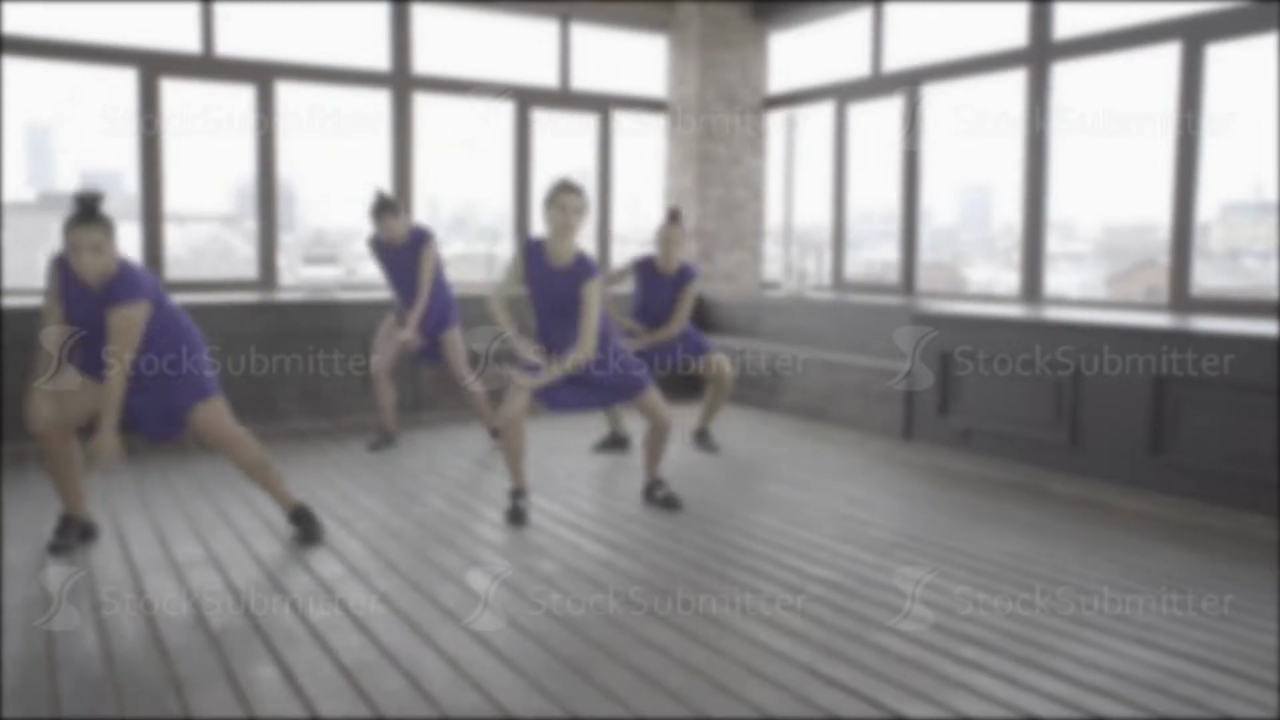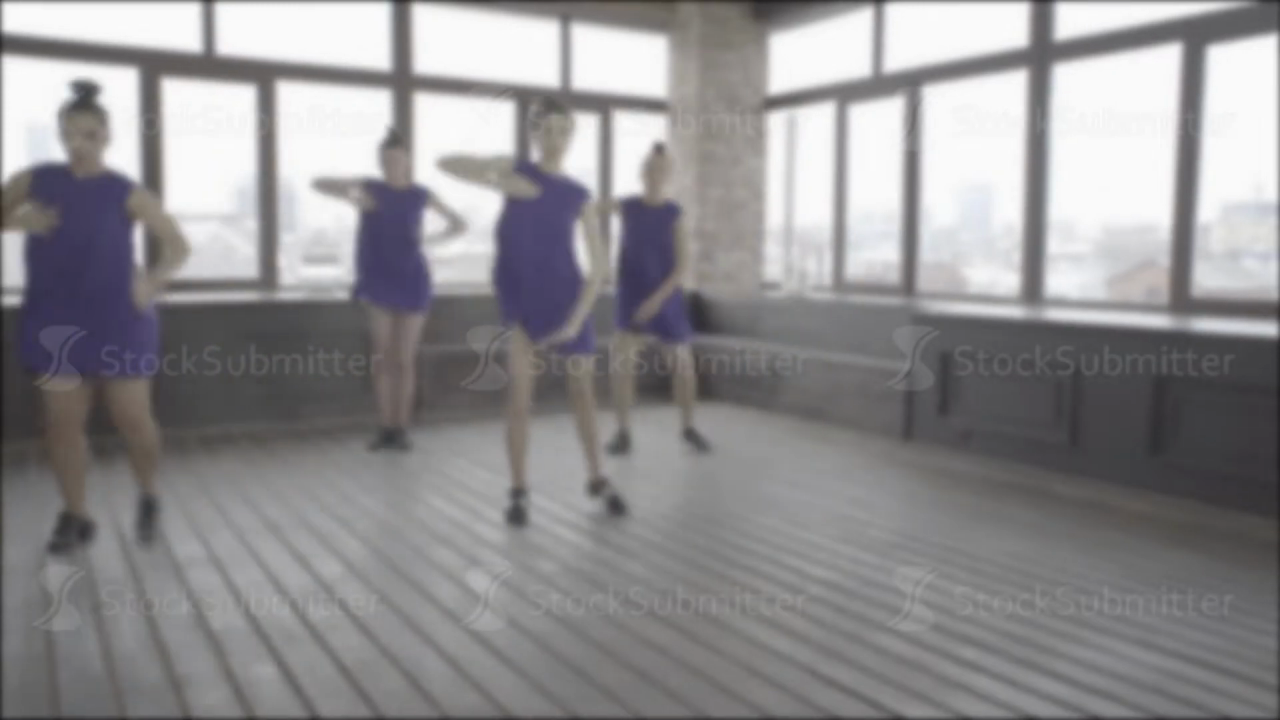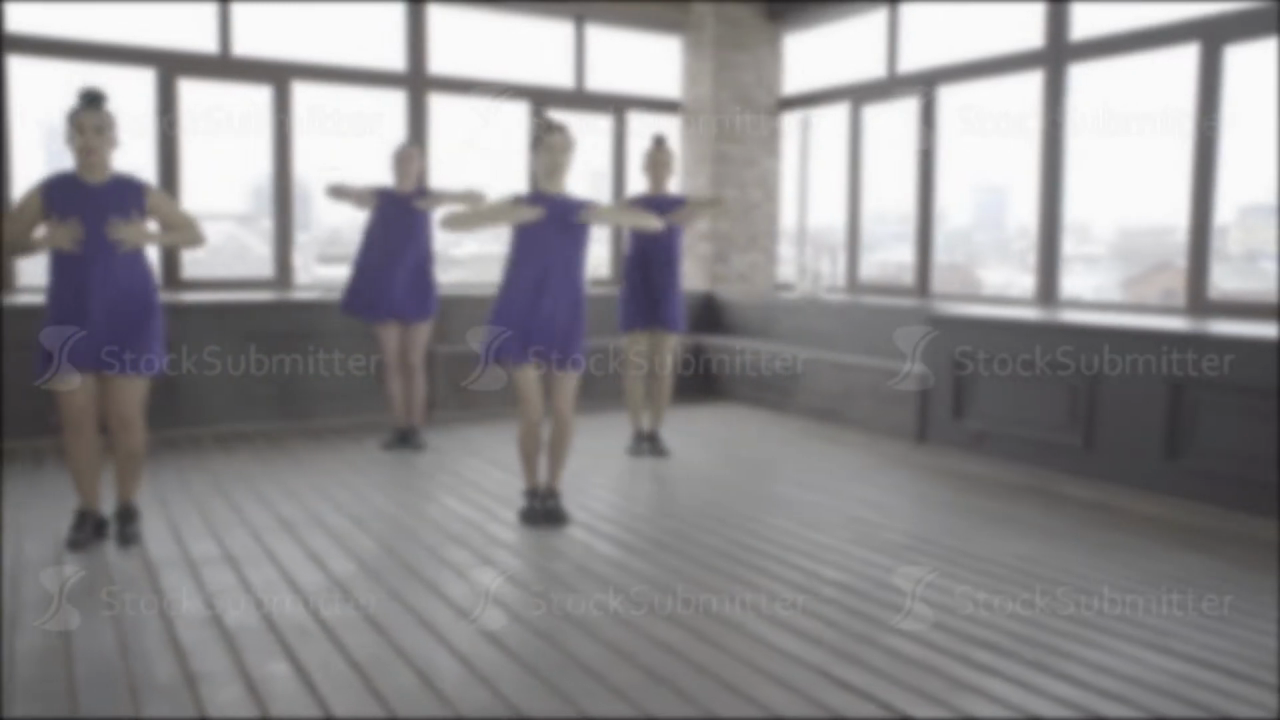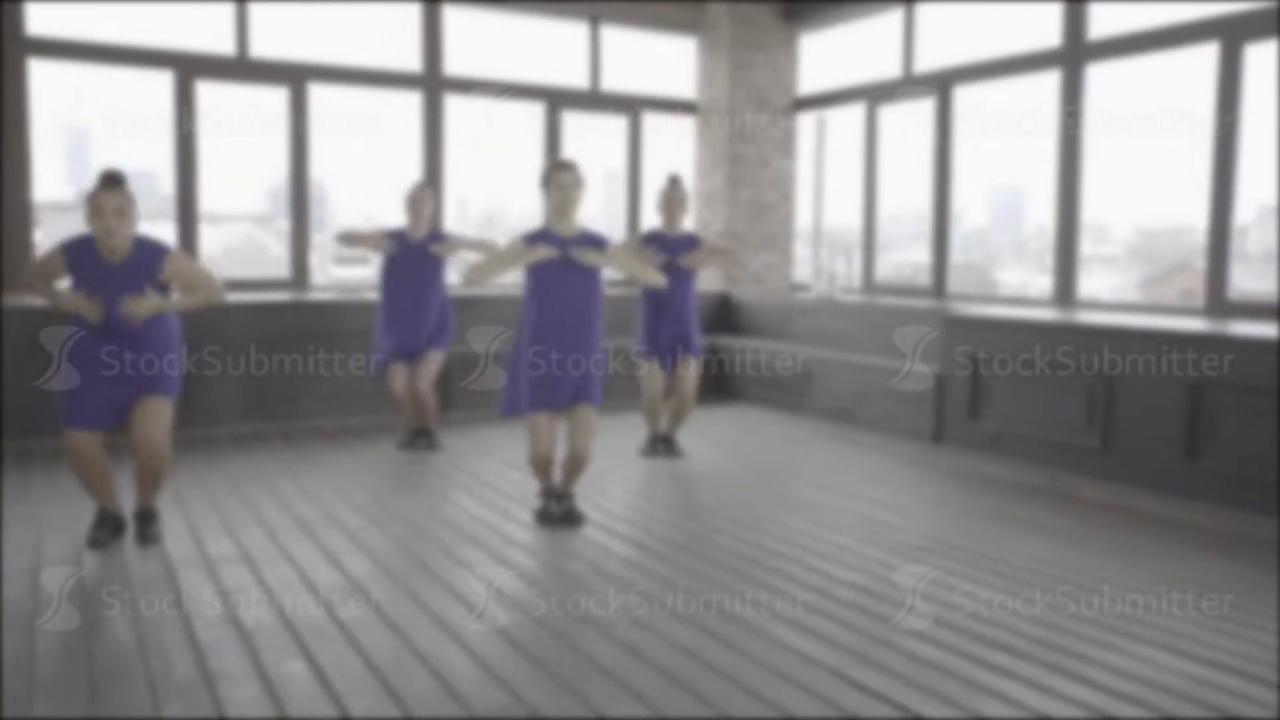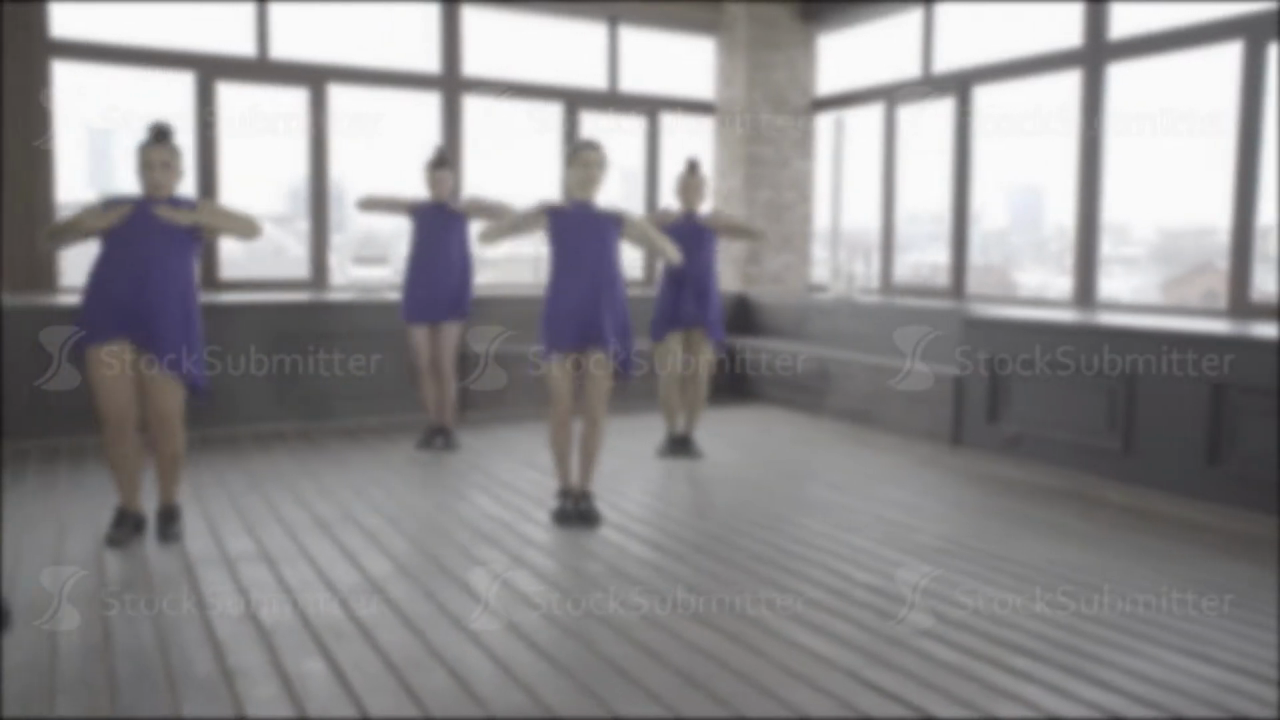
dt=0.3s
person 1, frame 1
left shoulder: (129, 296)
right shoulder: (61, 266)
left elbow: (118, 369)
right elbow: (53, 325)
left wrist: (107, 430)
right wrist: (43, 378)
left hip: (172, 361)
right hip: (104, 359)
left knee: (226, 437)
right knee: (45, 419)
left ankle: (293, 509)
right ankle: (76, 519)
person 1, frame 2
left shoulder: (125, 192)
left elbow: (179, 245)
left wrist: (154, 279)
left hip: (118, 321)
right hip: (59, 322)
left knee: (132, 418)
right knee: (62, 420)
left ankle: (148, 495)
right ankle: (75, 515)
person 1, frame 3
left shoulder: (138, 192)
right shoulder: (49, 192)
left elbow: (195, 235)
left wrist: (147, 238)
right wrist: (45, 241)
left hip: (130, 319)
right hip: (73, 320)
left knee: (126, 419)
right knee: (76, 418)
left ankle: (127, 508)
right ankle: (89, 512)
person 1, frame 4
left shoulder: (159, 257)
right shoulder: (73, 252)
left elbow: (214, 292)
right elbow: (33, 279)
left wrist: (161, 304)
right wrist: (66, 301)
left hip: (151, 356)
right hip: (93, 356)
left knee: (152, 446)
right knee: (81, 449)
left ankle: (146, 510)
right ankle: (109, 512)
person 1, frame 5
left shoulder: (194, 210)
right shoulder: (113, 209)
left elbow: (252, 229)
right elbow: (52, 237)
left wrist: (192, 218)
right wrist: (90, 224)
left hip: (168, 318)
right hip: (110, 314)
left knee: (165, 421)
right knee: (117, 418)
left ankle: (168, 506)
right ankle: (129, 509)
person 2, frame 1
left shoulder: (589, 274)
right shoulder: (528, 251)
left elbow: (586, 347)
right elbow: (496, 299)
left wrist: (543, 379)
right wrist: (519, 343)
left hip: (596, 348)
right hip: (546, 348)
left knee: (661, 417)
right knee: (509, 414)
left ankle: (653, 483)
right ankle: (519, 493)
person 2, frame 2
left shoulder: (579, 195)
right shoulder: (514, 169)
left elbow: (599, 265)
right elbow: (445, 163)
left wrist: (578, 318)
right wrist: (497, 184)
left hip: (568, 301)
right hip: (522, 302)
left knee: (583, 390)
right knee: (520, 398)
left ankle: (597, 478)
right ankle: (518, 491)
person 2, frame 3
left shoulder: (585, 210)
right shoulder: (517, 205)
left elbow: (656, 223)
right elbow: (449, 222)
left wrist: (613, 217)
right wrist: (510, 217)
left hip: (567, 320)
right hip: (523, 322)
left knee: (563, 415)
right knee: (532, 416)
left ankle: (552, 491)
right ankle: (532, 491)
person 2, frame 4
left shoulder: (598, 242)
right shoulder: (529, 241)
left elbow: (660, 280)
right elbow: (470, 277)
left wrist: (607, 261)
right wrist: (522, 258)
left hip: (583, 357)
right hip: (542, 354)
left knee: (581, 451)
right knee: (541, 453)
left ankle: (566, 492)
right ankle: (547, 491)
person 2, frame 5
left shoulder: (616, 220)
right shoulder: (551, 214)
left elbow: (675, 258)
right elbow: (485, 236)
left wrist: (642, 224)
right wrist: (535, 213)
left hip: (604, 318)
right hip: (563, 314)
left knee: (595, 411)
right knee: (561, 409)
left ankle: (584, 492)
right ankle: (565, 491)
person 3, frame 1
left shoulder: (689, 276)
right shoulder: (640, 266)
left elbow: (675, 326)
left wrist: (637, 342)
right wrist: (624, 322)
left hip: (677, 337)
right hip: (642, 334)
left knee: (724, 371)
left ankle: (702, 430)
right ankle: (617, 434)
person 3, frame 2
left shoulder: (674, 213)
right shoulder: (626, 205)
left elbow: (684, 264)
left wrist: (657, 298)
left hip: (666, 295)
right hip: (632, 295)
left knee: (683, 364)
right knee: (621, 362)
left ankle: (688, 427)
right ankle: (623, 432)
person 3, frame 3
left shoulder: (681, 204)
right shoulder: (632, 204)
left elbow: (722, 204)
left wrist: (689, 216)
left hip: (667, 291)
right hip: (636, 290)
left knee: (663, 365)
right knee: (635, 363)
left ankle: (654, 433)
right ankle: (637, 433)
person 3, frame 4
left shoulder: (696, 243)
right shoulder: (646, 241)
left elbow: (735, 257)
left wrist: (703, 260)
right wrist: (642, 256)
left hip: (683, 325)
right hip: (652, 324)
left knee: (686, 393)
right knee: (652, 390)
left ankle: (669, 434)
right ankle: (654, 432)
person 3, frame 5
left shoulder: (713, 226)
right shoulder: (665, 223)
left elbow: (758, 235)
left wrist: (726, 220)
right wrist: (656, 218)
left hip: (705, 304)
right hip: (672, 302)
left knee: (698, 375)
right knee: (670, 372)
left ankle: (687, 435)
right ankle: (672, 434)
person 4, frame 1
left shoulder: (425, 238)
right shoulder: (377, 243)
left elbow: (425, 288)
right elbow: (397, 285)
left wrist: (409, 327)
right wrist: (409, 325)
left hip: (438, 311)
right hip: (407, 310)
left knee: (462, 375)
right knee: (379, 367)
left ankle: (494, 427)
right ankle: (387, 431)
person 4, frame 2
left shoulder: (421, 194)
right shoulder: (368, 188)
left elbow: (460, 224)
right elbow: (318, 184)
left wrist: (434, 238)
right wrist: (351, 198)
left hip: (411, 285)
right hip: (378, 284)
left knee: (404, 360)
right knee: (382, 357)
left ankle: (401, 428)
right ankle: (386, 428)
person 4, frame 3
left shoulder: (427, 197)
right shoulder: (379, 196)
left elbow: (479, 198)
right elbow: (332, 191)
left wrist: (441, 201)
right wrist: (359, 200)
left hip: (417, 290)
right hip: (384, 290)
left knee: (414, 362)
right knee: (392, 361)
left ankle: (415, 429)
right ankle: (400, 428)
person 4, frame 4
left shoulder: (441, 239)
right shoulder: (392, 237)
left elbow: (492, 248)
right elbow: (342, 237)
left wrist: (457, 247)
right wrist: (372, 244)
left hip: (433, 326)
right hip: (399, 327)
left knee: (421, 387)
right knee: (397, 389)
left ankle: (430, 429)
right ankle: (415, 428)
person 4, frame 5
left shoulder: (461, 209)
right shoulder: (416, 208)
left elbow: (509, 215)
right elbow: (362, 204)
left wrist: (473, 204)
right wrist: (399, 202)
left hip: (449, 297)
right hip: (417, 295)
left knee: (445, 365)
right knee: (424, 365)
left ankle: (448, 427)
right ankle: (434, 425)
